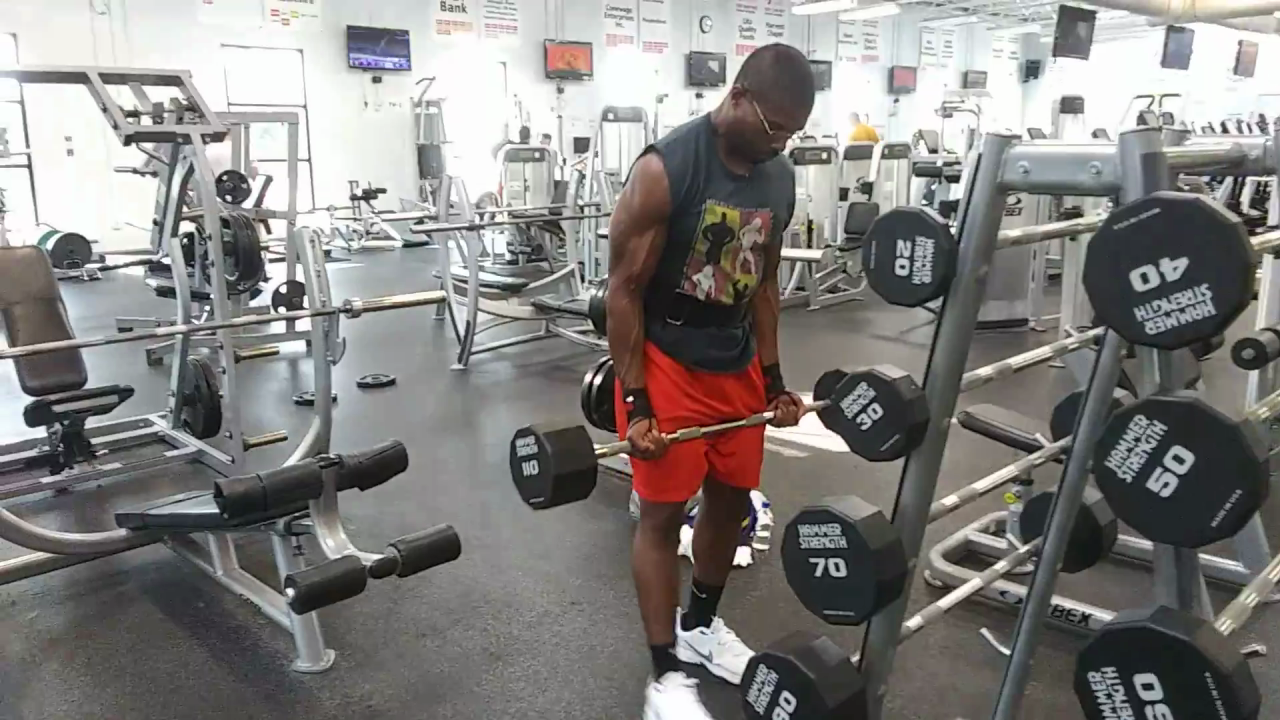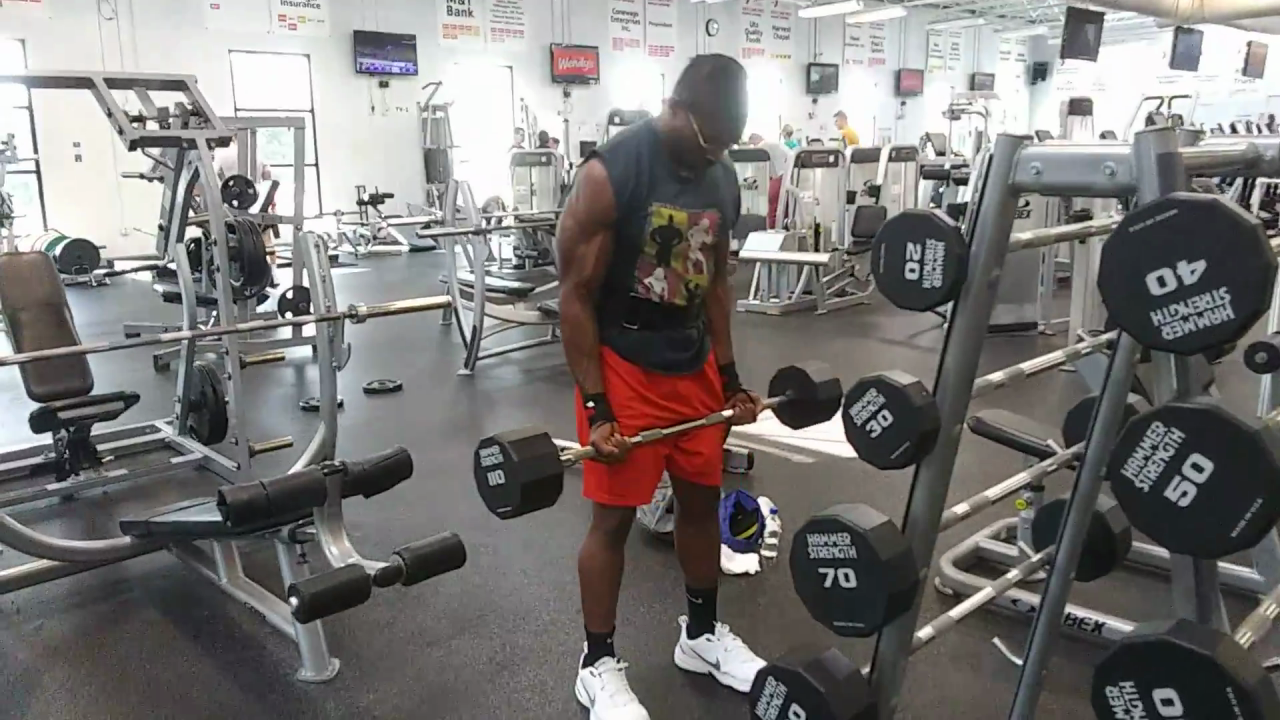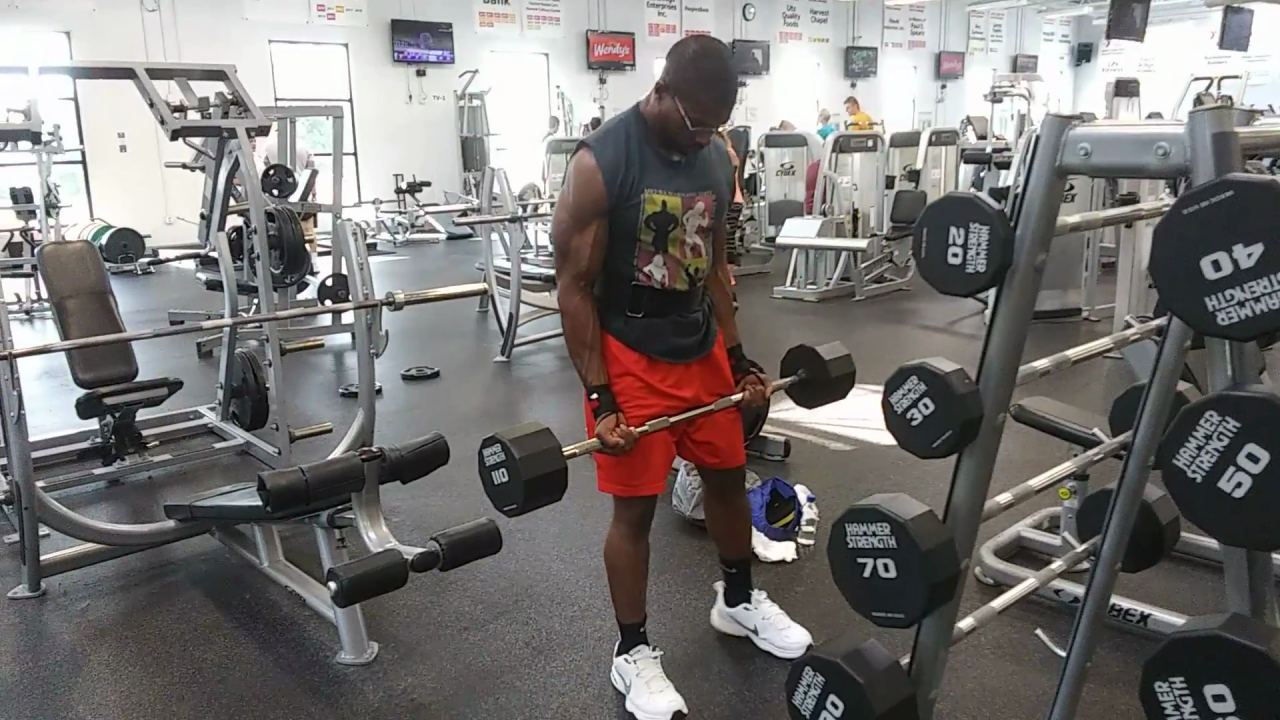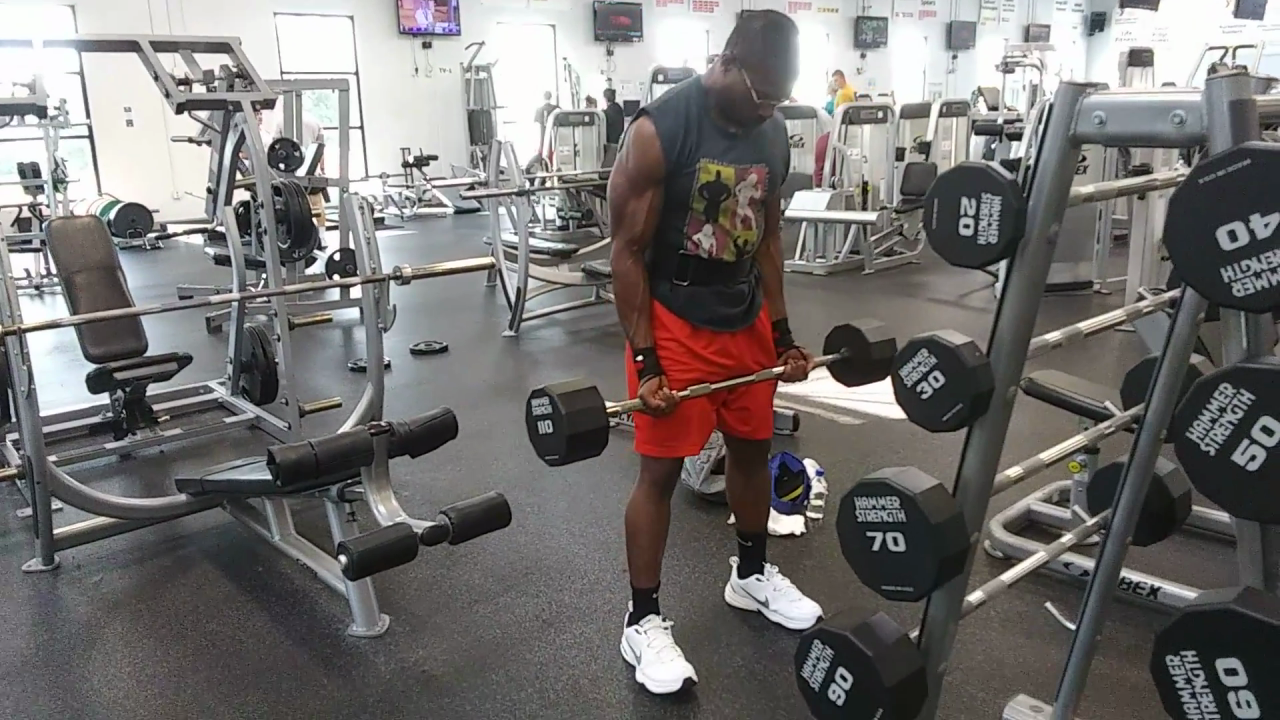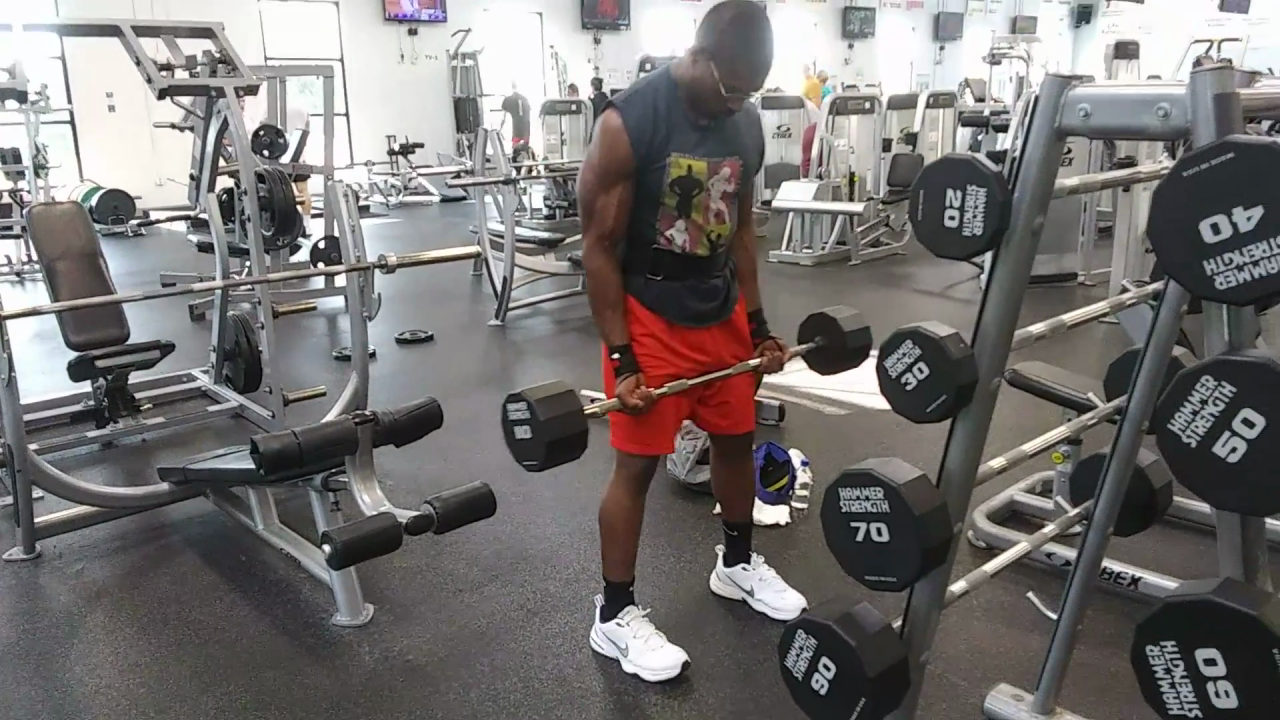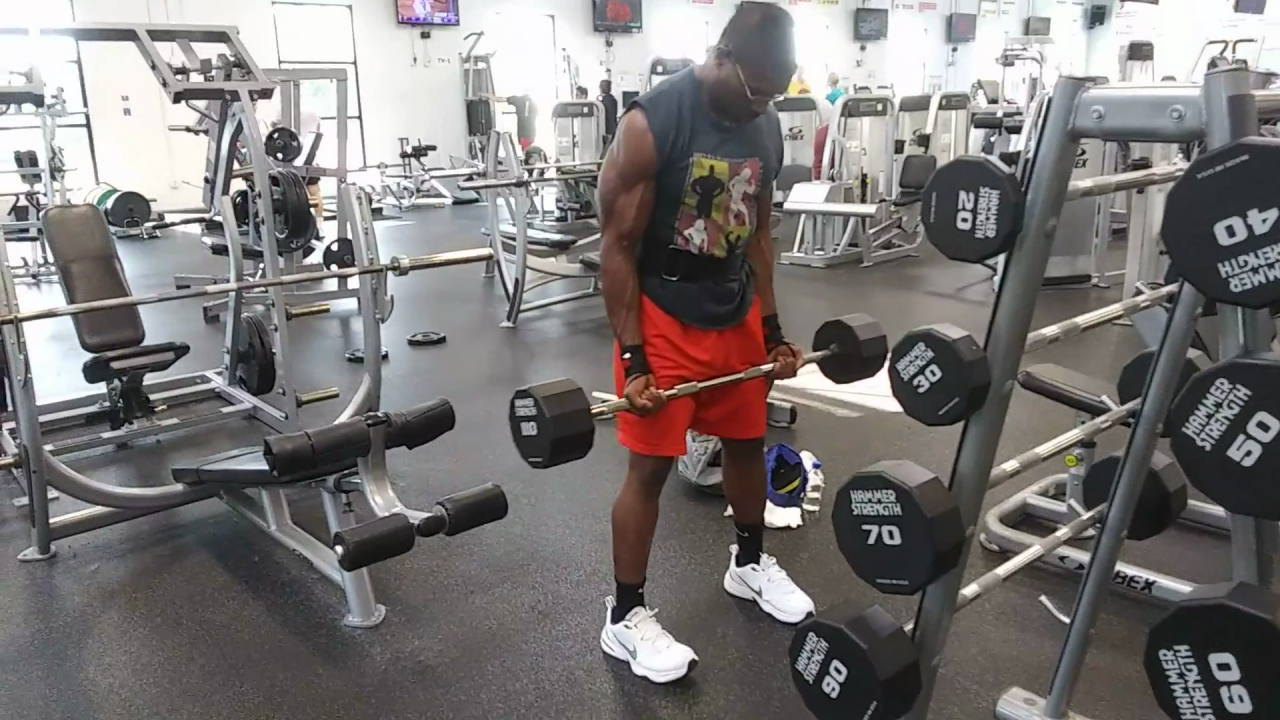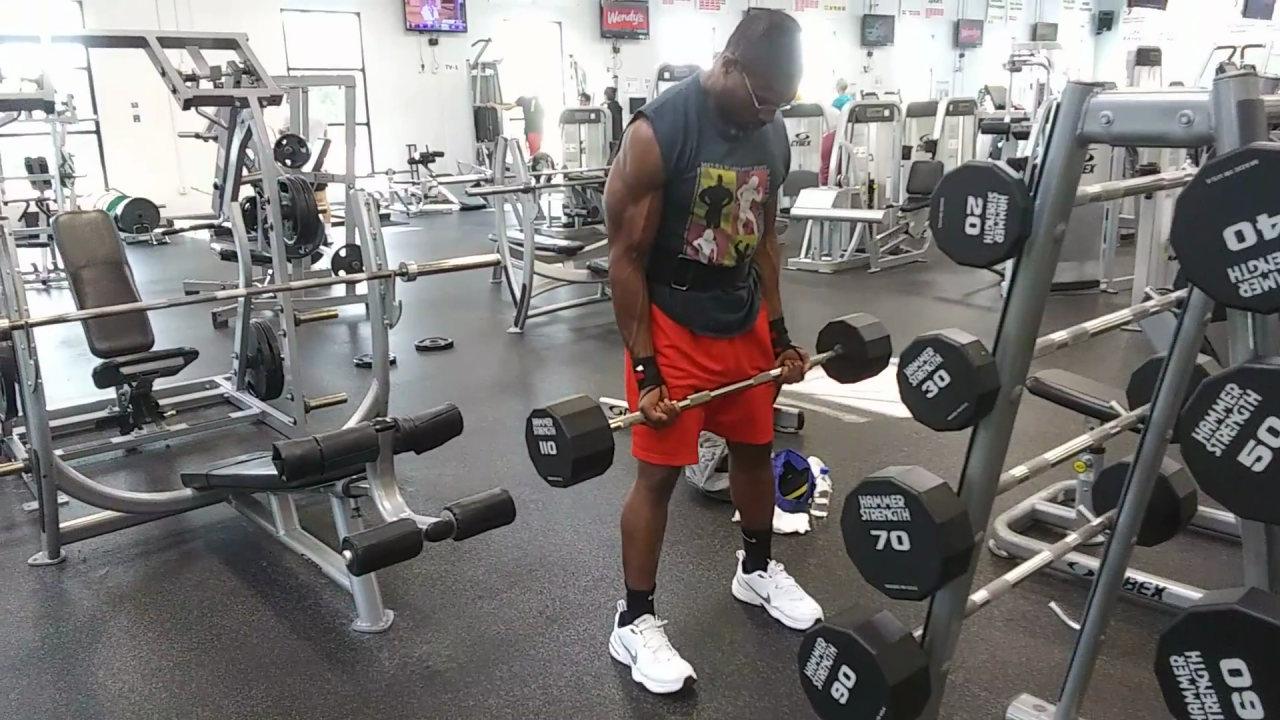
dt=0.5s
person 1, frame 1
left shoulder: (779, 177)
right shoulder: (663, 169)
right elbow: (624, 289)
left wrist: (773, 378)
right wrist: (635, 403)
left hip: (737, 366)
right hip: (668, 364)
left knee: (731, 501)
right knee: (662, 514)
left ankle: (699, 623)
person 1, frame 2
left shoulder: (722, 180)
right shoulder: (608, 173)
right elbow: (575, 296)
left wrist: (728, 377)
right wrist: (595, 406)
left hip: (693, 367)
right hip: (624, 369)
left knee: (702, 499)
right knee: (614, 516)
left ankle: (701, 635)
right ankle: (597, 665)
person 1, frame 3
left shoulder: (717, 159)
right shoulder: (600, 163)
right elbow: (575, 288)
left wrist: (738, 357)
right wrist: (599, 399)
left hip: (703, 349)
right hip: (631, 359)
left knee: (728, 477)
right knee: (635, 506)
left ankle: (738, 599)
right ankle: (632, 652)
person 1, frame 4
left shoulder: (773, 135)
right shoulder: (659, 129)
right elbow: (626, 251)
left wrist: (782, 332)
right wrist: (645, 361)
left hip: (746, 320)
right hip: (674, 321)
left knee: (753, 448)
right knee: (660, 469)
left ankle: (751, 574)
right ankle: (642, 621)
person 1, frame 5
left shoulder: (746, 124)
right shoulder: (628, 122)
right elbow: (599, 248)
left wrist: (757, 325)
right wrist: (621, 359)
left hip: (722, 312)
right hip: (649, 316)
left knee: (736, 441)
right knee: (636, 465)
left ankle: (737, 563)
right ankle: (615, 615)
person 1, frame 6
left shoulder: (766, 129)
right shoulder: (651, 122)
right elbow: (617, 247)
left wrist: (772, 330)
right wrist: (632, 359)
left hip: (736, 314)
right hip: (663, 317)
left knee: (747, 443)
right knee: (650, 466)
left ankle: (749, 562)
right ankle: (626, 616)
person 1, frame 7
left shoulder: (772, 135)
right shoulder: (657, 132)
right elbow: (626, 258)
left wrist: (779, 333)
right wrist: (646, 370)
left hip: (745, 321)
right hip: (672, 325)
left knee: (756, 448)
right knee: (659, 472)
left ankle: (756, 569)
right ankle: (634, 622)
